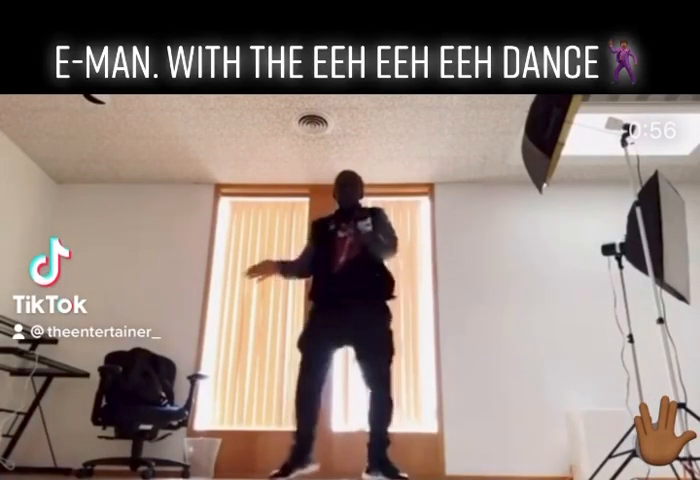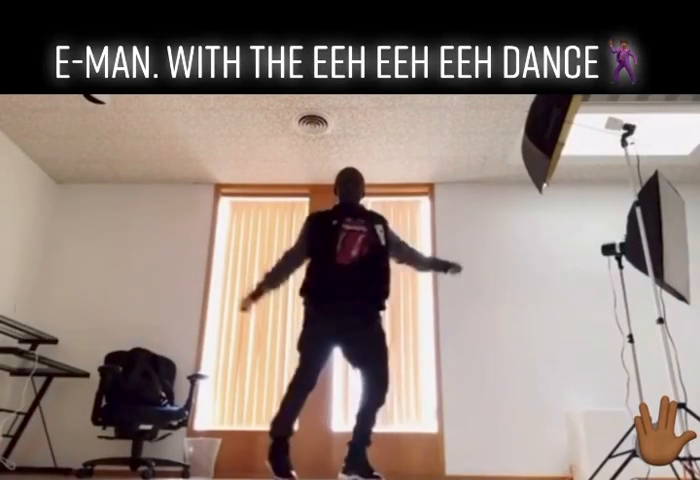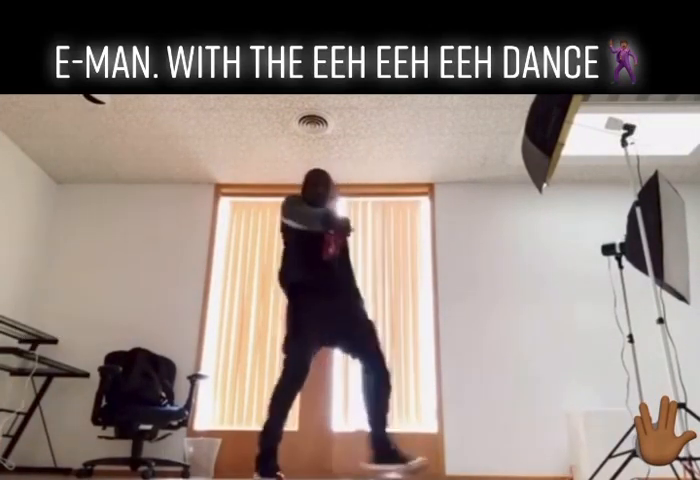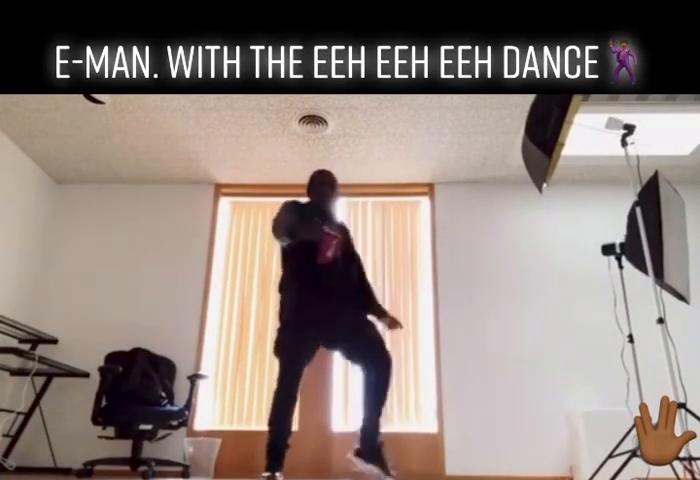
dt=0.5s
person 1, frame 1
left shoulder: (375, 218)
right shoulder: (322, 226)
left elbow: (388, 247)
right elbow: (304, 265)
left wrist: (363, 236)
right wrist: (277, 267)
left hip: (367, 308)
right hip: (328, 309)
left knee: (379, 377)
right knee: (311, 374)
right ankle: (302, 451)
person 1, frame 2
left shoulder: (377, 224)
right shoulder: (318, 222)
left elbow: (403, 252)
right elbow: (292, 258)
left wrist: (439, 264)
right wrist: (259, 291)
left hip: (364, 314)
right hip: (323, 311)
left knee: (377, 381)
right knee: (306, 378)
right ankle: (278, 448)
person 1, frame 3
left shoulder: (333, 225)
right shoulder: (294, 207)
right elbow: (307, 217)
right wrist: (333, 221)
left hip: (341, 304)
right hip: (307, 302)
left knee: (375, 366)
right knee: (294, 376)
left ankle: (382, 448)
person 1, frame 4
left shoulder: (341, 230)
right shoulder: (295, 212)
left elbow: (356, 277)
right elbow: (282, 231)
left wrist: (379, 312)
right wrist: (302, 229)
left hip: (342, 309)
right hip: (303, 309)
left knee: (378, 363)
right knee: (289, 379)
left ankle: (369, 446)
